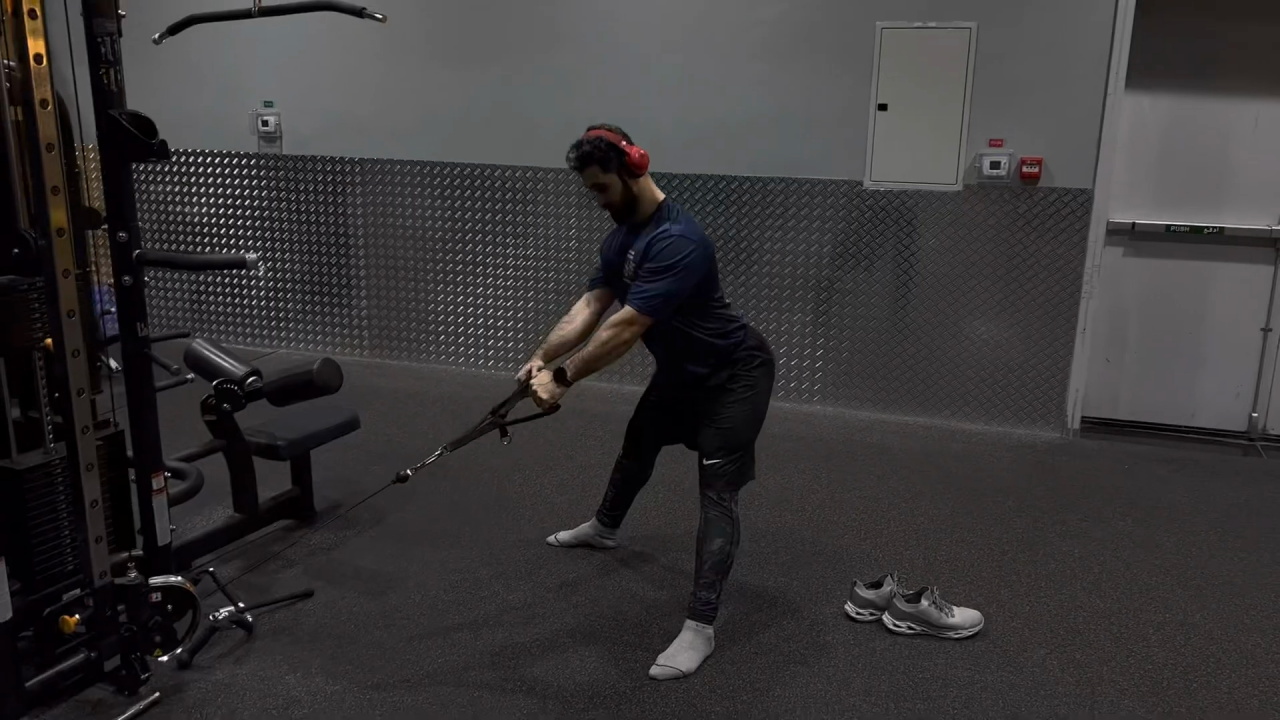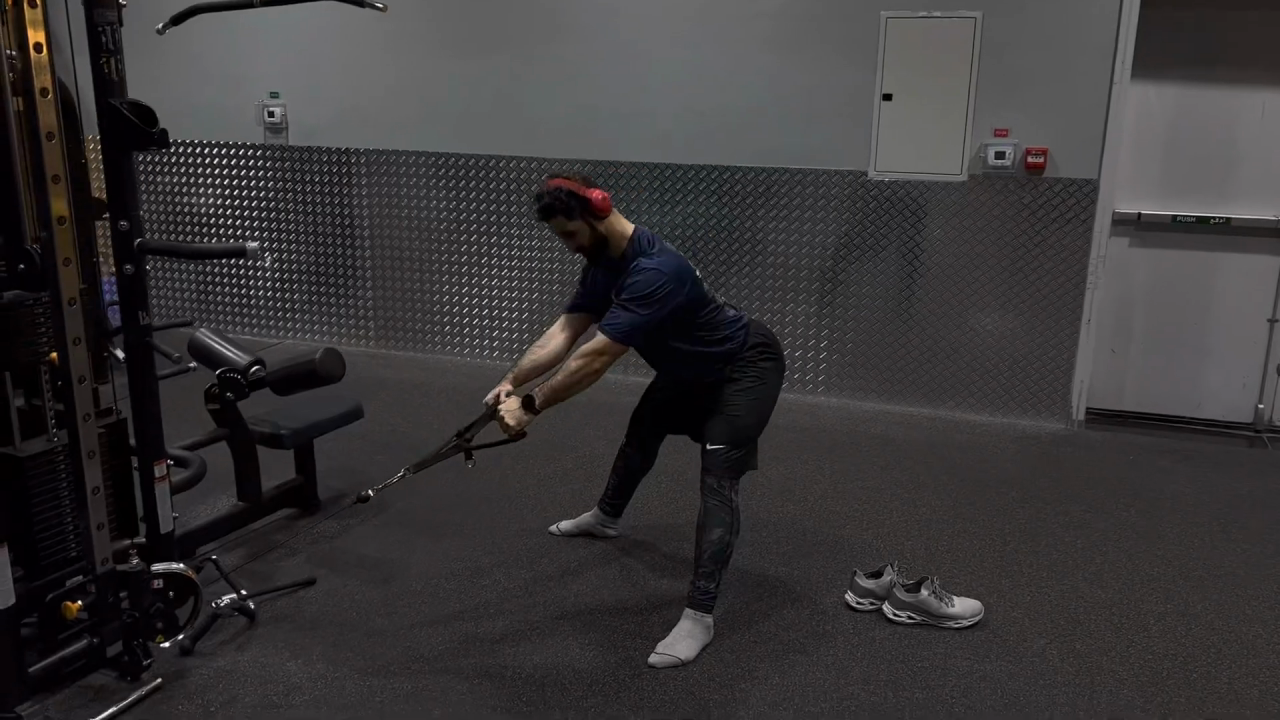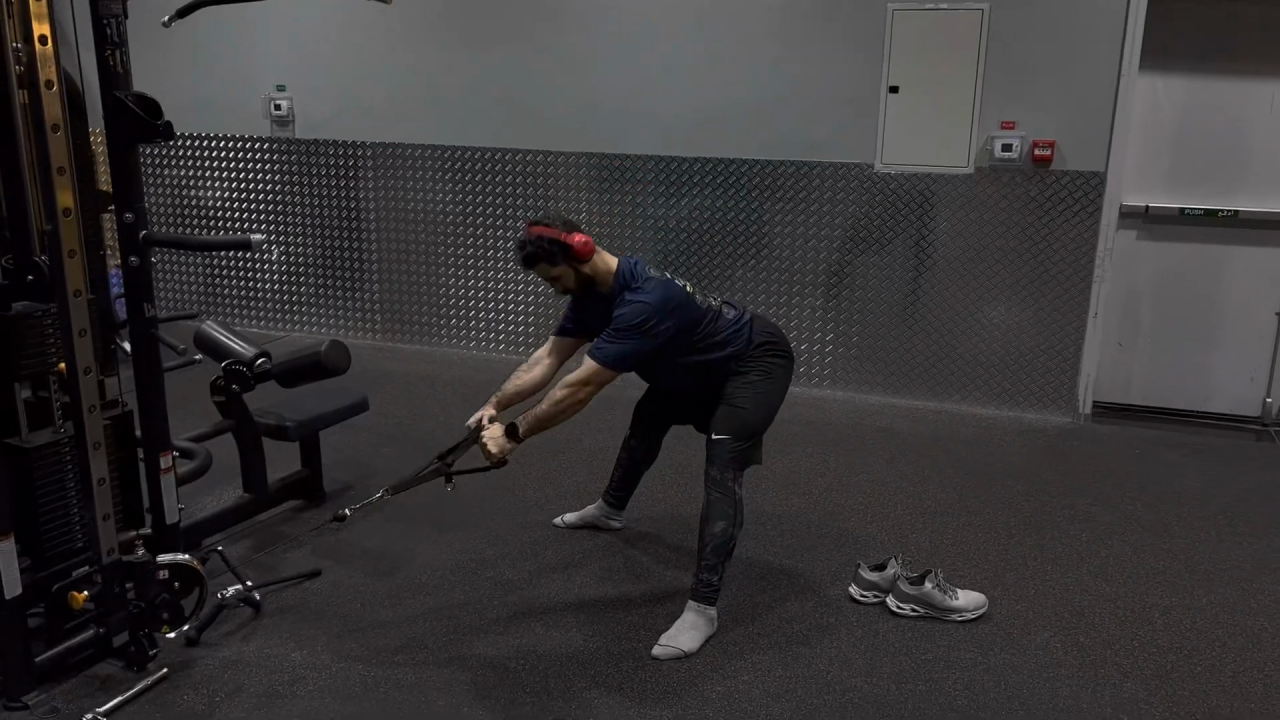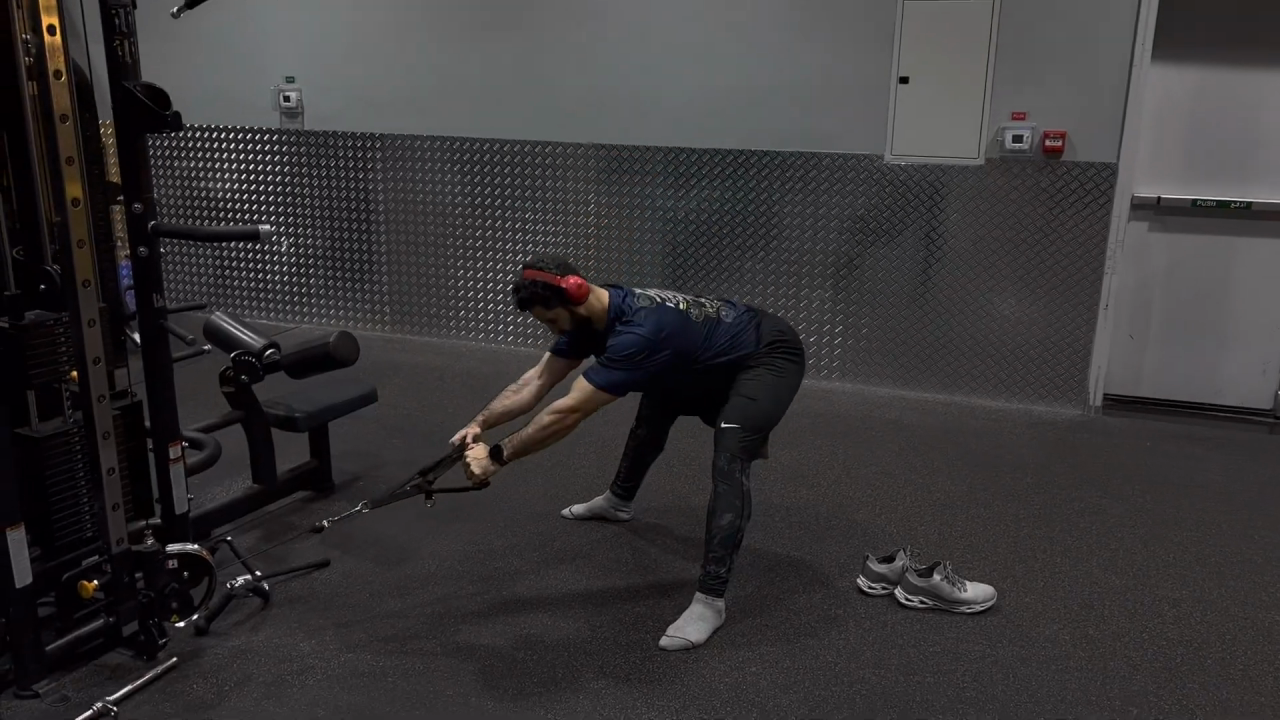
dt=0.3s
person 1, frame 1
left shoulder: (677, 241)
right shoulder: (622, 237)
left elbow: (624, 329)
right elbow: (589, 307)
left wrist: (563, 378)
right wrist: (541, 357)
left hip: (735, 376)
right hip: (683, 370)
left knee: (716, 491)
right knee: (637, 445)
left ankle: (700, 626)
right ankle: (604, 528)
person 1, frame 2
left shoulder: (653, 272)
right shoulder: (602, 266)
left elbow: (597, 357)
right elbow: (563, 332)
left wrist: (531, 405)
right wrist: (512, 381)
left hip: (745, 367)
right hip: (689, 369)
left knee: (716, 481)
right knee: (641, 433)
left ankle: (699, 616)
right ankle: (606, 517)
person 1, frame 3
left shoulder: (645, 300)
right shoulder: (592, 292)
left elbow: (581, 387)
right elbow: (548, 357)
left wrist: (514, 433)
right wrist: (495, 405)
left hip: (758, 362)
right hip: (697, 364)
left knee: (721, 472)
right knee: (646, 421)
left ankle: (703, 609)
right ankle: (611, 509)
person 1, frame 4
left shoulder: (639, 332)
right shoulder: (589, 317)
left elbow: (569, 412)
right elbow: (537, 380)
left wrist: (498, 455)
right wrist: (480, 423)
left hip: (768, 356)
right hip: (711, 360)
left knee: (728, 461)
right knee: (653, 411)
left ankle: (710, 601)
right ankle: (619, 501)
